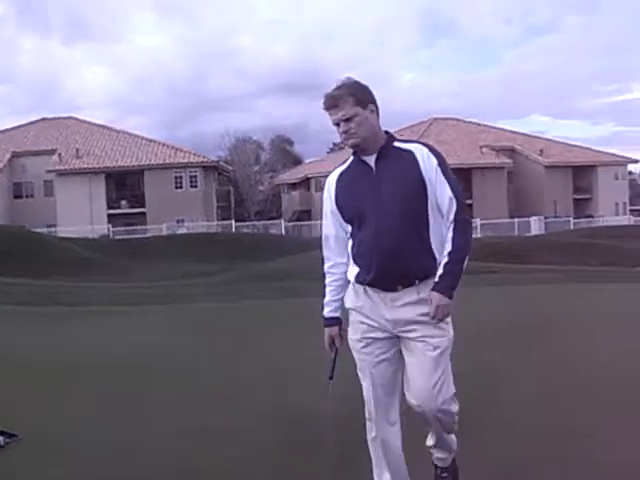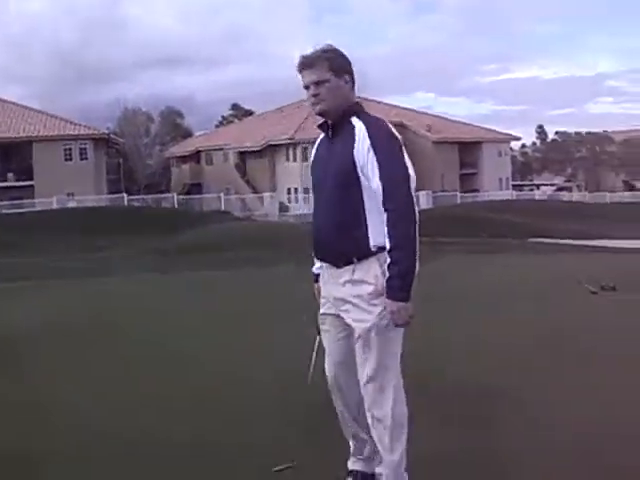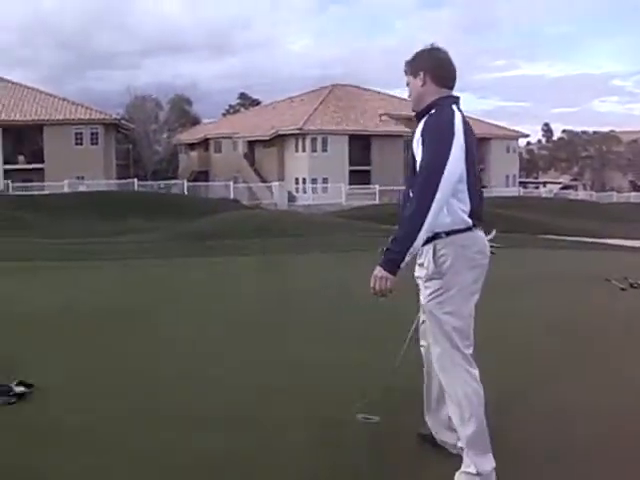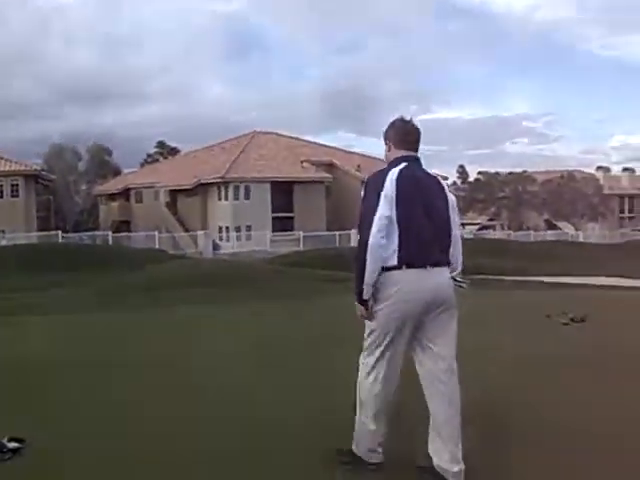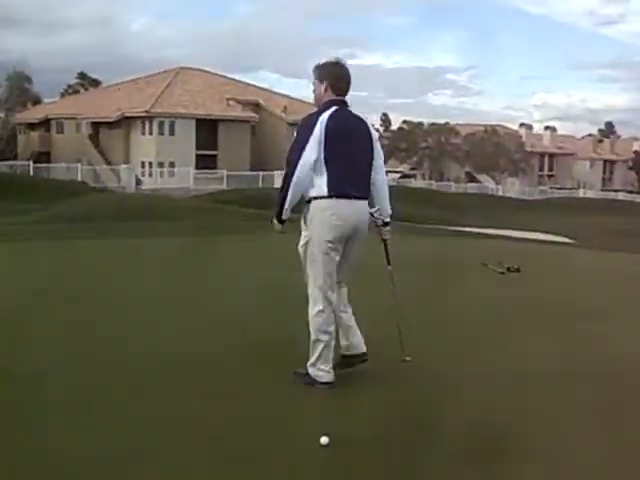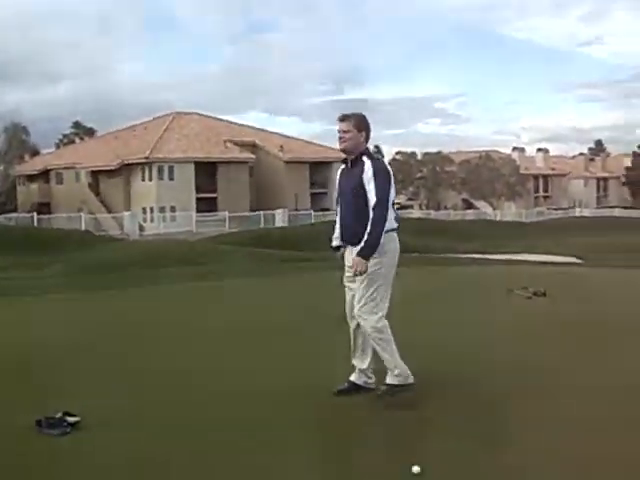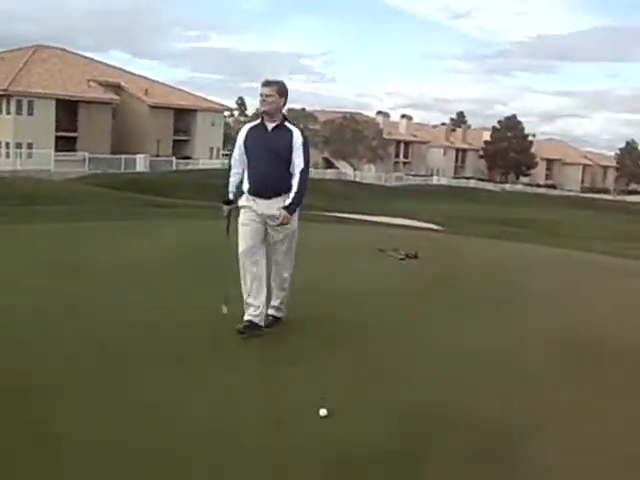
dt=0.5s
person 1, frame 1
left shoulder: (421, 158)
right shoulder: (337, 182)
left elbow: (458, 221)
right elbow: (335, 253)
left wrist: (445, 286)
right wrist: (332, 313)
left hip: (423, 299)
right hip: (367, 304)
left knee: (431, 397)
right knee: (379, 408)
person 1, frame 2
left shoulder: (372, 133)
right shoulder: (322, 144)
left elbow: (400, 210)
left wrist: (400, 288)
right wrist: (319, 272)
left hip: (373, 276)
right hip: (334, 277)
left knee: (379, 385)
right knee: (339, 378)
person 1, frame 3
left shoulder: (437, 123)
right shoulder: (455, 123)
left elbow: (425, 198)
left wrist: (390, 260)
left hip: (450, 250)
right hip: (464, 244)
left knee: (452, 360)
right knee: (439, 349)
right ankle: (442, 429)
person 1, frame 4
left shoulder: (382, 180)
right shoulder: (439, 185)
left elbow: (371, 239)
right elbow: (455, 241)
left wrist: (363, 294)
right wrist: (446, 279)
left hip: (399, 283)
right hip: (440, 283)
left knee: (376, 371)
right knee: (442, 374)
left ankle: (366, 451)
person 1, frame 5
left shoulder: (315, 122)
right shoulder: (364, 126)
left elbow: (297, 172)
right elbow: (378, 174)
left wrist: (281, 213)
right wrist: (384, 217)
left hip: (325, 211)
right hip: (358, 211)
left knee: (320, 292)
right knee: (333, 286)
left ankle: (321, 370)
right ankle: (354, 346)
person 1, frame 6
left shoulder: (375, 167)
right shoulder: (343, 171)
left elbow: (380, 212)
left wrist: (364, 253)
right wrist: (338, 244)
left hip: (377, 249)
right hip: (354, 251)
left knee: (369, 313)
right knee: (355, 316)
left ankle: (399, 375)
right ankle: (363, 376)
person 1, frame 7
left shoulder: (295, 135)
right shoulder: (247, 131)
left elbow: (300, 173)
right elbow: (236, 166)
left wrist: (290, 206)
right wrist: (229, 198)
left hip: (282, 205)
right hip: (251, 203)
left knee: (280, 262)
right knee: (247, 254)
left ankle: (276, 310)
right ankle: (254, 315)
